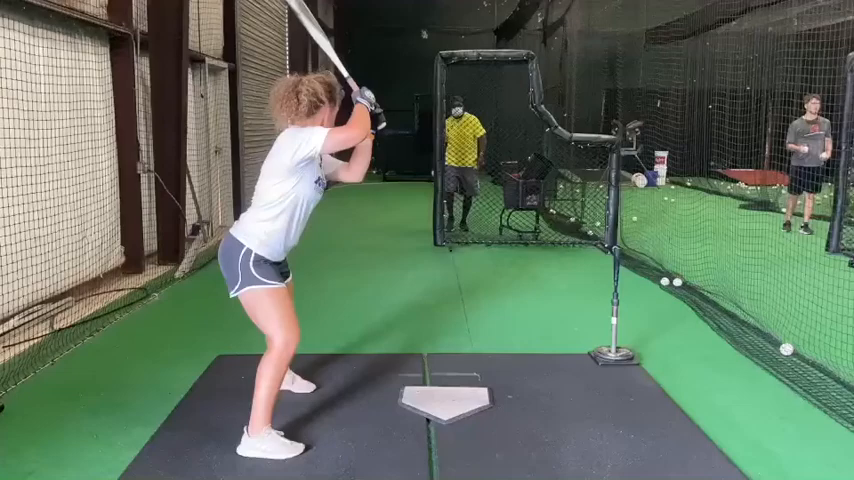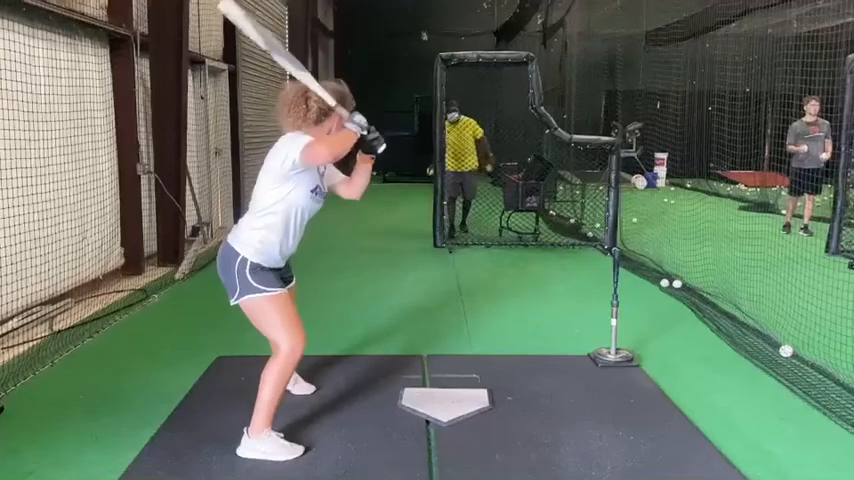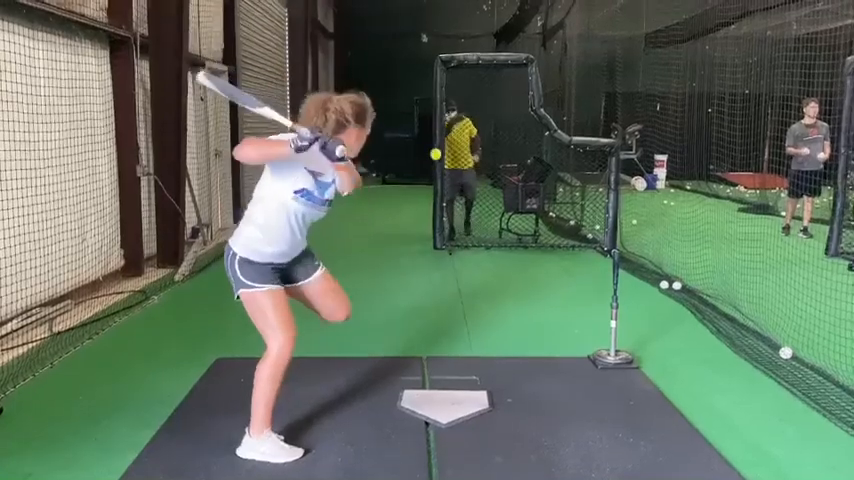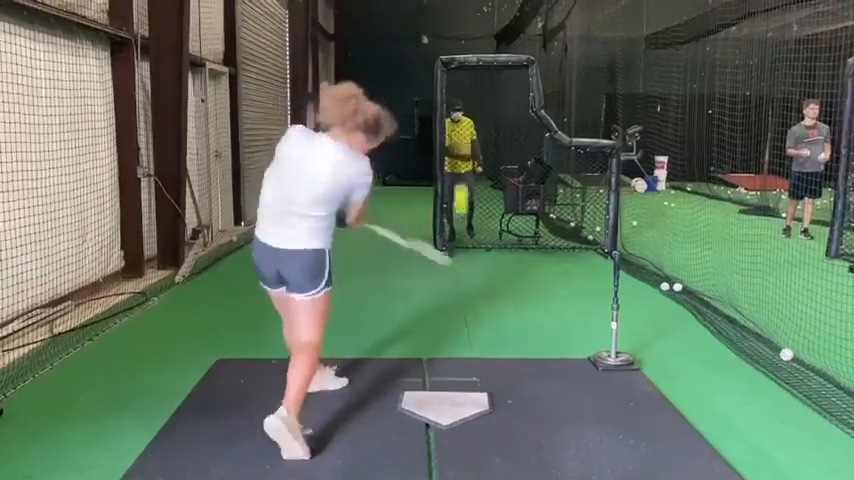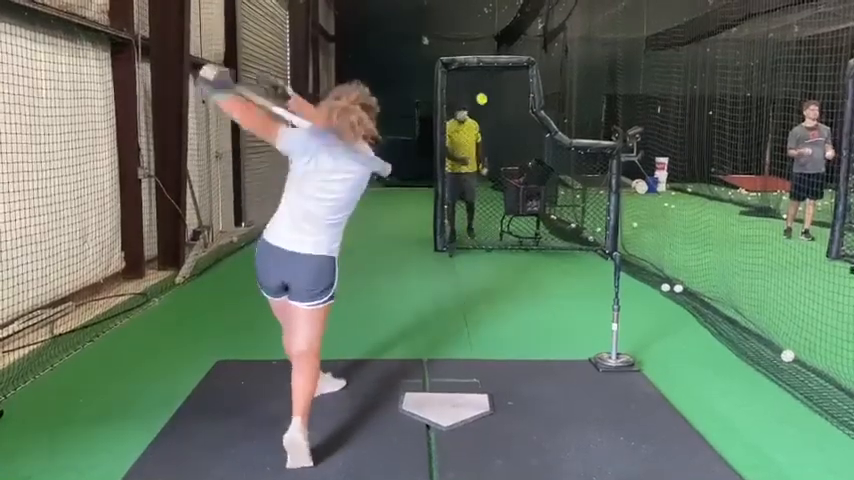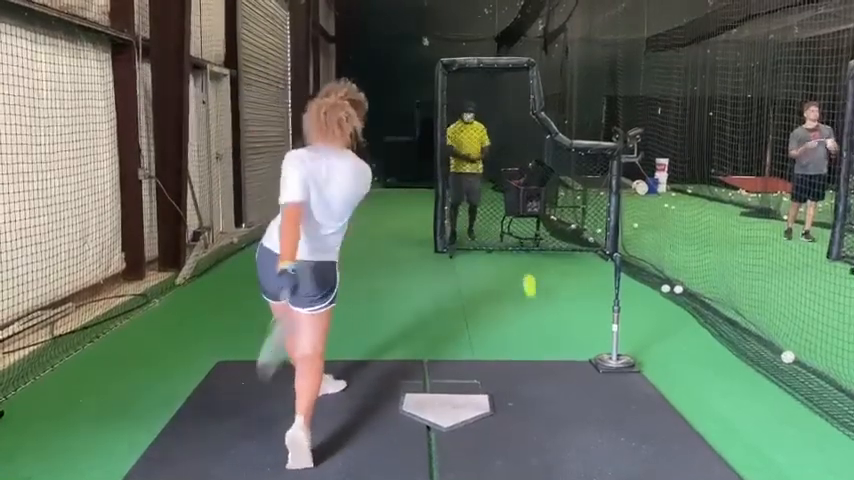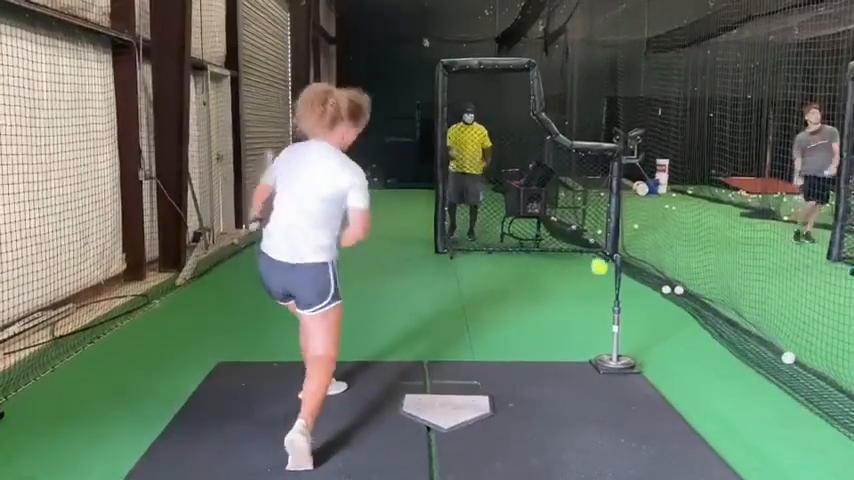
dt=0.4s
person 1, frame 1
left shoulder: (313, 153)
right shoulder: (297, 139)
left elbow: (353, 173)
right elbow: (354, 132)
left wrist: (370, 131)
right wrist: (363, 103)
left hip: (268, 252)
right hip: (248, 253)
left knee: (282, 323)
right knee: (285, 338)
left ankle: (281, 374)
right ankle: (257, 435)
person 1, frame 2
left shoulder: (319, 159)
right shoulder: (294, 144)
left elbow: (353, 191)
right elbow: (323, 152)
left wrist: (368, 151)
right wrist: (354, 132)
left hip: (273, 259)
right hip: (246, 261)
left knee: (289, 330)
right knee: (291, 343)
left ankle: (284, 376)
right ankle: (257, 437)
person 1, frame 3
left shoulder: (335, 161)
right shoulder: (295, 146)
left elbow: (351, 184)
right elbow: (243, 151)
left wrist: (336, 158)
right wrist: (295, 145)
left hip: (293, 253)
right hip: (250, 257)
left knee: (340, 312)
right knee: (282, 341)
right ankle: (257, 436)
person 1, frame 4
left shoulder: (294, 135)
right shoulder: (360, 169)
right elbow: (354, 217)
left hip: (264, 247)
right hip: (307, 255)
left knee: (294, 322)
right knee: (307, 341)
left ankle: (313, 373)
right ankle: (287, 414)
person 1, frame 5
left shoulder: (313, 145)
right shoulder: (364, 159)
left elbow: (264, 125)
right elbow: (327, 126)
left wrist: (222, 90)
right wrist: (295, 98)
left hip: (272, 252)
right hip: (317, 262)
left knee: (293, 332)
right knee: (306, 349)
left ankle: (311, 380)
right ankle: (298, 426)
person 1, frame 6
left shoulder: (299, 160)
right shoulder: (361, 171)
left elbow: (291, 214)
left wrist: (285, 264)
left hip: (277, 262)
right hip: (319, 268)
left knee: (291, 332)
right knee: (310, 351)
left ankle: (315, 381)
right ankle: (302, 426)
person 1, frame 7
left shoulder: (290, 153)
right shoulder: (349, 172)
left elbow: (261, 195)
right elbow: (358, 232)
left wrist: (256, 220)
right wrist: (333, 244)
left hip: (272, 261)
right hip: (311, 267)
left knee: (313, 323)
right knee: (323, 353)
left ankle: (317, 383)
right ankle: (302, 430)
person 2, frame 1
left shoulder: (825, 123)
right shoulder: (796, 124)
left elbow: (828, 140)
right elbow: (788, 145)
left wrist: (828, 152)
right wrist: (798, 148)
left hip: (816, 165)
right hip: (798, 164)
left knee: (811, 195)
right knee: (794, 194)
left ankle: (805, 224)
right ankle: (787, 221)
person 2, frame 2
left shoulder: (825, 125)
right shoulder: (796, 126)
left elbow: (828, 142)
right elbow: (788, 146)
left wrist: (828, 153)
right wrist: (798, 149)
left hip: (816, 167)
right hip: (799, 166)
left knee: (811, 196)
right knee: (794, 196)
left ankle: (805, 226)
right ankle: (787, 223)
person 2, frame 3
left shoulder: (824, 127)
right shoulder: (795, 128)
left elbow: (827, 144)
right elbow: (788, 149)
left wrist: (826, 155)
right wrist: (799, 151)
left hip: (816, 169)
right hip: (798, 168)
left knee: (810, 198)
right knee: (793, 198)
left ankle: (805, 228)
right ankle: (786, 225)
person 2, frame 4
left shoulder: (824, 129)
right shoulder: (795, 130)
left elbow: (827, 146)
right elbow: (788, 150)
left wrist: (827, 155)
right wrist: (799, 153)
left hip: (817, 170)
right hip: (799, 170)
left knee: (810, 200)
right knee: (794, 200)
left ankle: (805, 229)
right ankle: (787, 226)
person 2, frame 5
left shoulder: (825, 130)
right shoulder: (796, 131)
left elbow: (828, 148)
right elbow: (789, 152)
left wrist: (831, 153)
right wrist: (800, 152)
left hip: (818, 172)
right hip: (800, 171)
left knee: (811, 201)
right knee: (795, 201)
left ankle: (806, 230)
right ankle: (788, 227)
person 2, frame 6
left shoulder: (827, 130)
right shoulder: (797, 133)
left elbow: (835, 150)
right elbow: (791, 153)
left wrist: (833, 146)
right wrist: (805, 147)
left hip: (820, 173)
right hip: (802, 173)
left knee: (812, 203)
right knee: (796, 203)
left ankle: (806, 232)
right ankle: (789, 228)
person 2, frame 7
left shoulder: (831, 131)
right shoulder: (800, 138)
left elbow: (837, 150)
right elbow: (797, 159)
left wrist: (834, 166)
right wrist: (797, 176)
left hip: (826, 176)
right hip: (808, 175)
left knee: (818, 206)
right knee: (810, 203)
left ankle: (808, 232)
right ankle: (799, 229)
person 3, frame 1
left shoulder: (472, 120)
right shoulder: (447, 123)
left elbow: (482, 138)
right elbow: (444, 143)
left wrist: (481, 156)
left hip: (469, 164)
right hip: (451, 164)
left knee: (468, 195)
right knee: (448, 192)
left ankle: (463, 221)
right ankle: (450, 217)
person 3, frame 2
left shoulder: (470, 123)
right shoulder: (444, 128)
left elbow: (482, 140)
left wrist: (489, 158)
left hip: (470, 168)
right hip: (452, 169)
left knee: (469, 198)
right knee: (451, 197)
left ankle: (463, 223)
right ankle: (451, 226)
person 3, frame 3
left shoulder: (466, 122)
left elbow: (475, 137)
right elbow: (444, 133)
left wrist: (476, 152)
right wrist: (453, 122)
left hip: (467, 166)
right hip: (450, 168)
left knee: (470, 197)
right knee: (449, 199)
left ankle: (467, 222)
right ankle: (451, 228)
person 3, frame 4
left shoulder: (469, 122)
right shoulder: (444, 127)
left elbow: (474, 142)
right elbow: (445, 150)
left wrist: (478, 161)
right wrist: (461, 157)
left hip: (467, 169)
right hip: (450, 170)
left knee: (469, 199)
right knee: (448, 201)
left ankle: (470, 225)
right ankle: (451, 229)
person 3, frame 5
left shoulder: (474, 125)
right shoulder: (447, 127)
left elbow: (478, 145)
right elbow: (444, 149)
left wrist: (482, 164)
right wrist: (458, 159)
left hip: (471, 170)
right hip: (453, 170)
left knee: (470, 200)
right knee: (451, 202)
left ankle: (470, 227)
right ankle: (452, 231)
person 3, frame 6
left shoulder: (481, 128)
right shoulder: (453, 128)
left elbow: (486, 148)
right elbow: (448, 148)
left wrist: (480, 155)
right wrist: (463, 156)
left hip: (475, 171)
right hip: (457, 171)
left knee: (473, 202)
right knee: (455, 202)
left ankle: (471, 229)
right ankle: (453, 232)
person 3, frame 7
left shoulder: (481, 130)
right shoulder: (453, 129)
left elbow: (487, 149)
right elbow: (446, 147)
left wrist: (486, 161)
right wrist: (449, 155)
left hip: (474, 172)
right hip: (455, 171)
left knee: (473, 203)
right knee: (452, 201)
left ankle: (471, 230)
right ankle: (452, 225)
